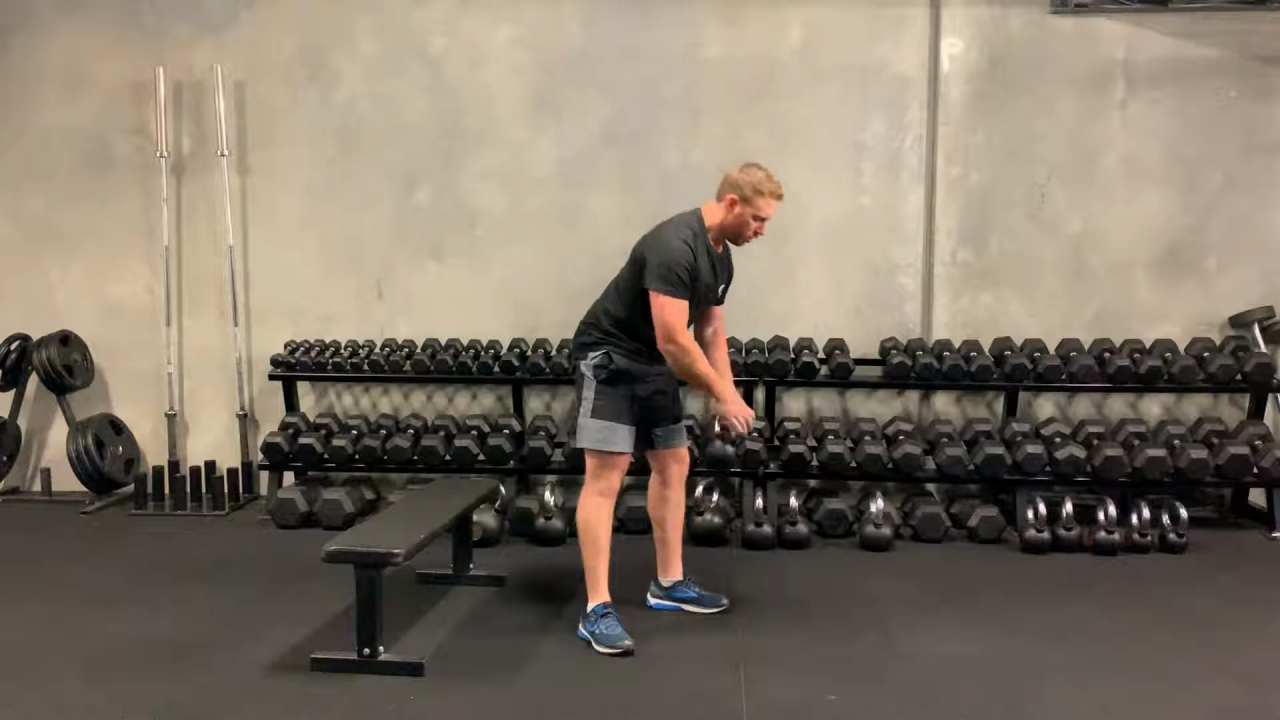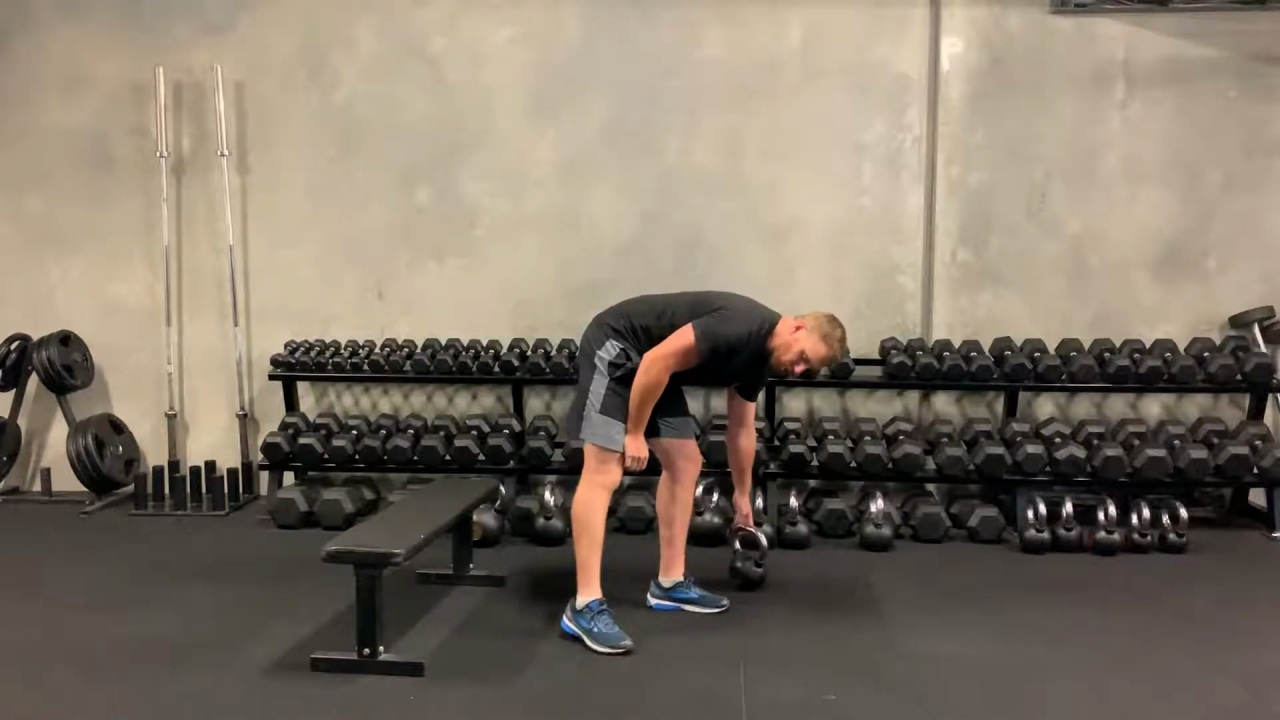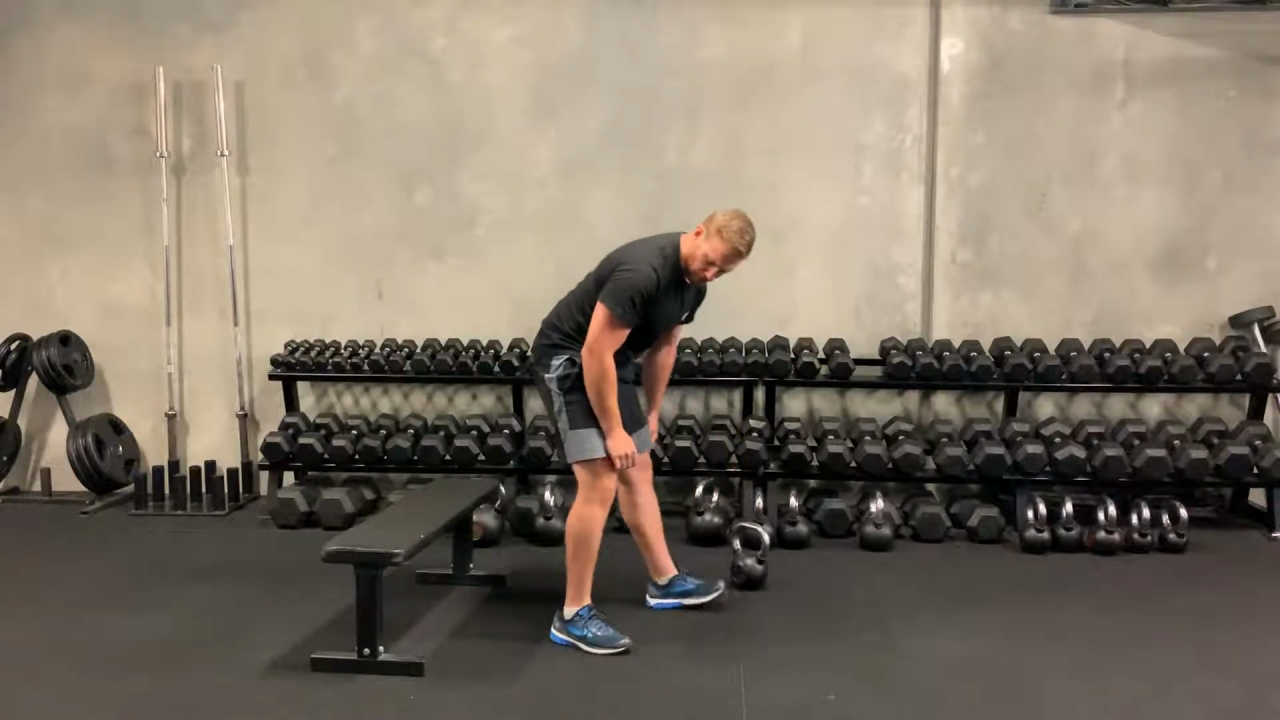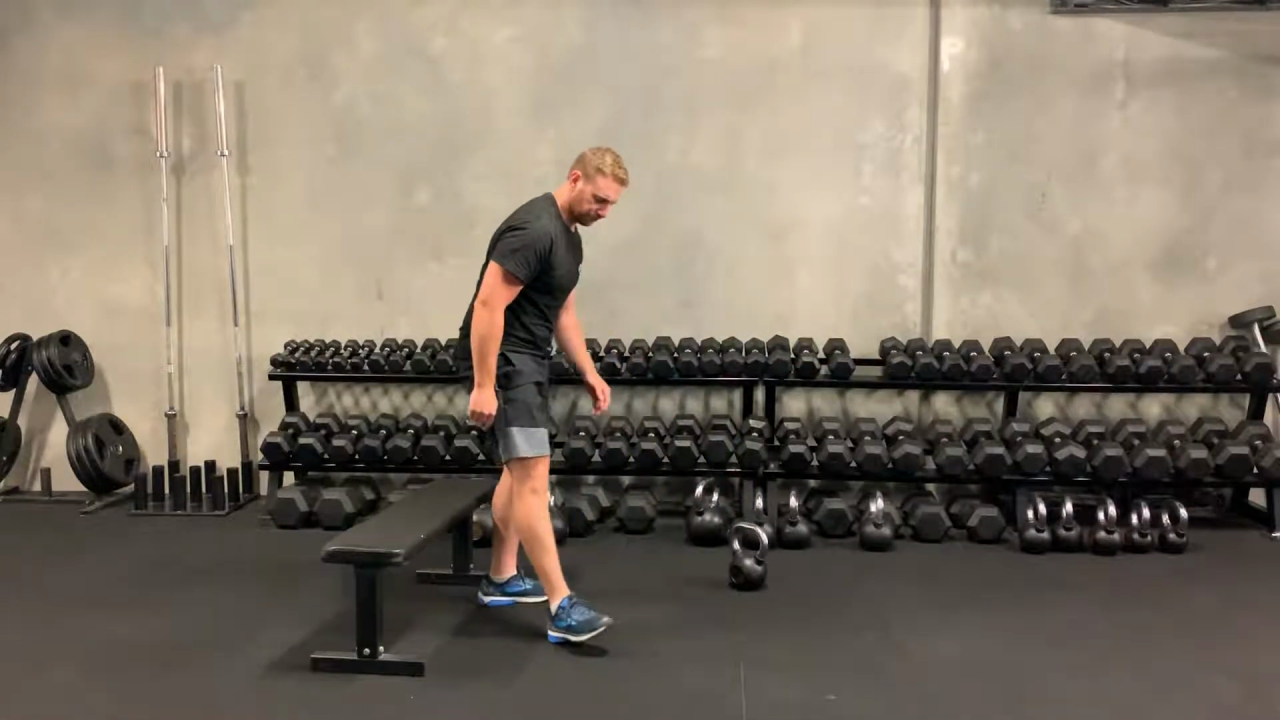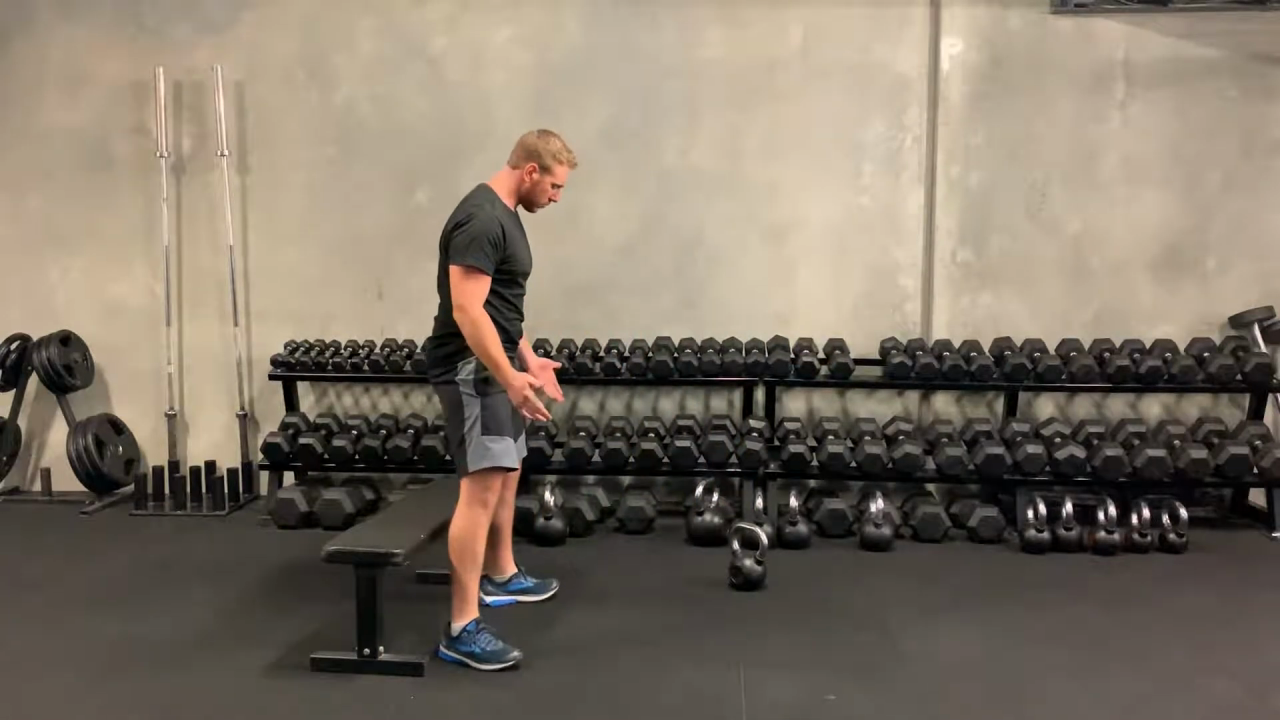
dt=0.7s
person 1, frame 1
left shoulder: (721, 257)
right shoulder: (674, 247)
left elbow: (710, 331)
right elbow: (672, 339)
left wrist: (730, 392)
right wrist: (722, 397)
left hip: (652, 363)
right hip: (609, 359)
left knee: (674, 465)
right knee: (605, 478)
left ankle: (669, 582)
right ankle: (597, 609)
person 1, frame 2
left shoulder: (757, 360)
right shoulder: (738, 327)
left elbow: (742, 429)
right elbow: (657, 361)
left wrist: (742, 497)
right wrist: (634, 433)
left hip: (650, 365)
right hip: (616, 347)
left knee: (686, 463)
right knee: (604, 474)
left ankle: (669, 583)
right ankle: (585, 605)
person 1, frame 3
left shoulder: (694, 285)
right shoulder: (641, 271)
left elbow: (662, 346)
right elbow: (594, 352)
left wrist: (651, 413)
right wrist: (614, 431)
left hip: (611, 365)
right hip: (569, 362)
left knee: (637, 472)
right knee: (600, 484)
left ankle: (665, 580)
right ankle: (573, 614)
person 1, frame 4
left shoulder: (568, 237)
right shoulder: (533, 230)
left elbow: (563, 312)
right elbow: (488, 306)
left wrist: (589, 373)
right wrist: (483, 386)
left hip: (525, 360)
right hip: (502, 361)
left knee: (521, 470)
right knee: (533, 478)
left ankle: (503, 578)
right ankle: (560, 603)
person 1, frame 5
left shoulder: (504, 215)
right shoulder: (481, 219)
right elbow: (468, 310)
left wrist: (528, 360)
right wrist: (510, 379)
left hip: (493, 364)
right hip: (470, 368)
left knee: (506, 472)
right knee: (482, 488)
left ankle: (501, 575)
right ankle: (462, 628)
